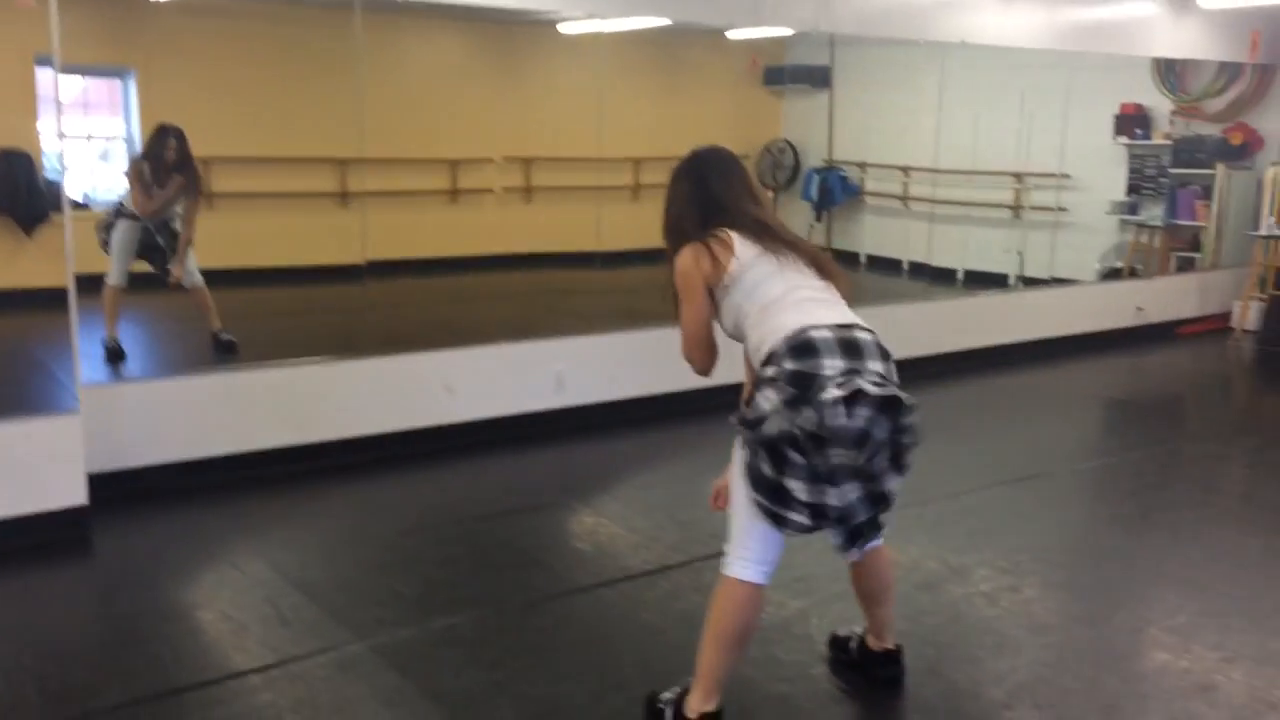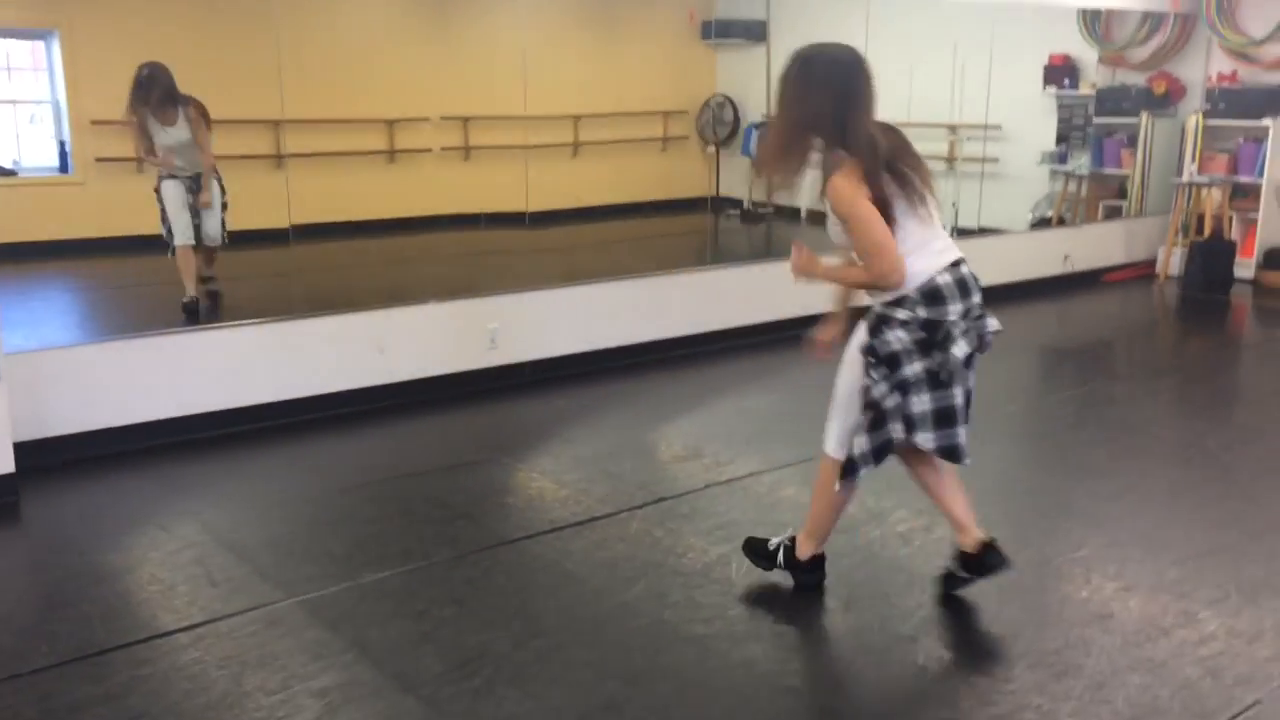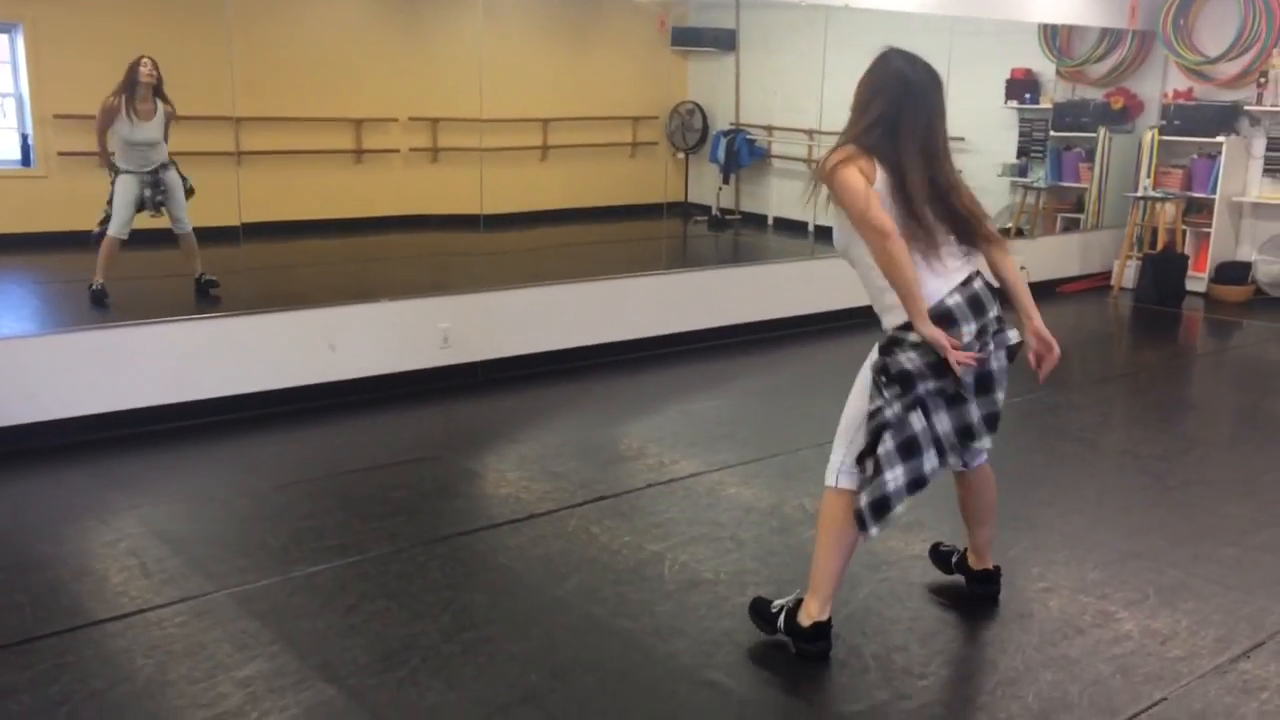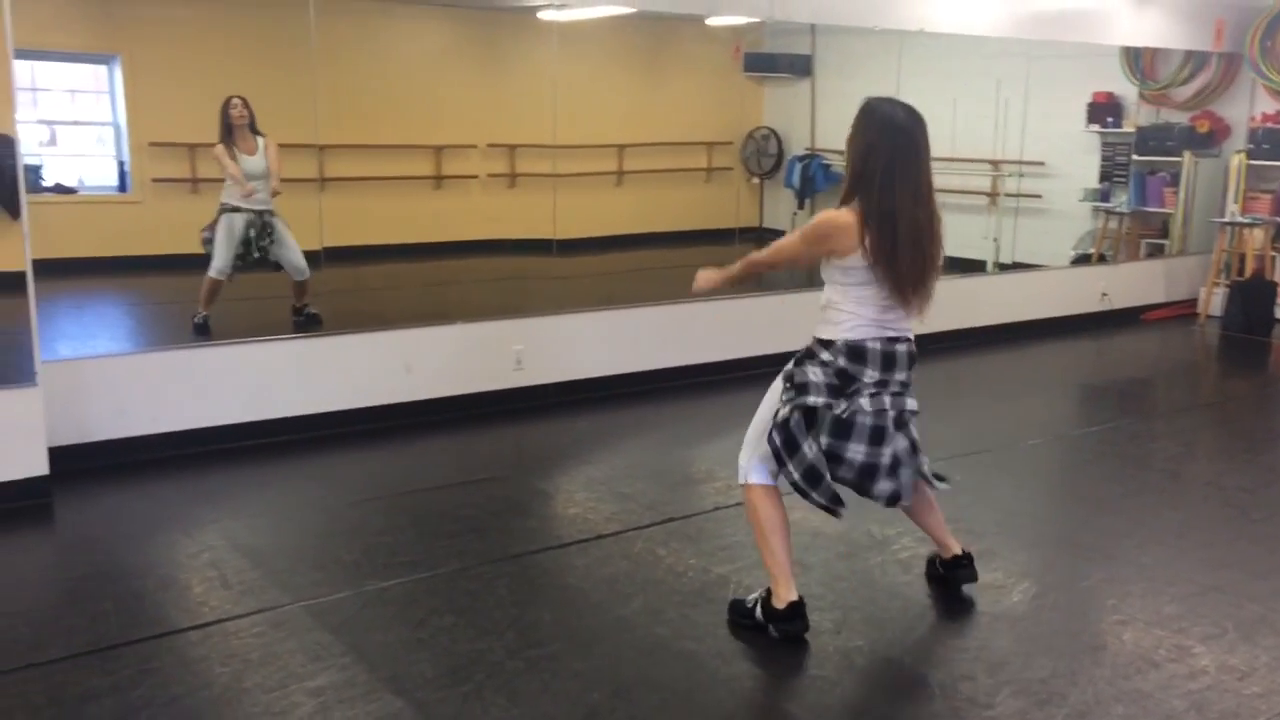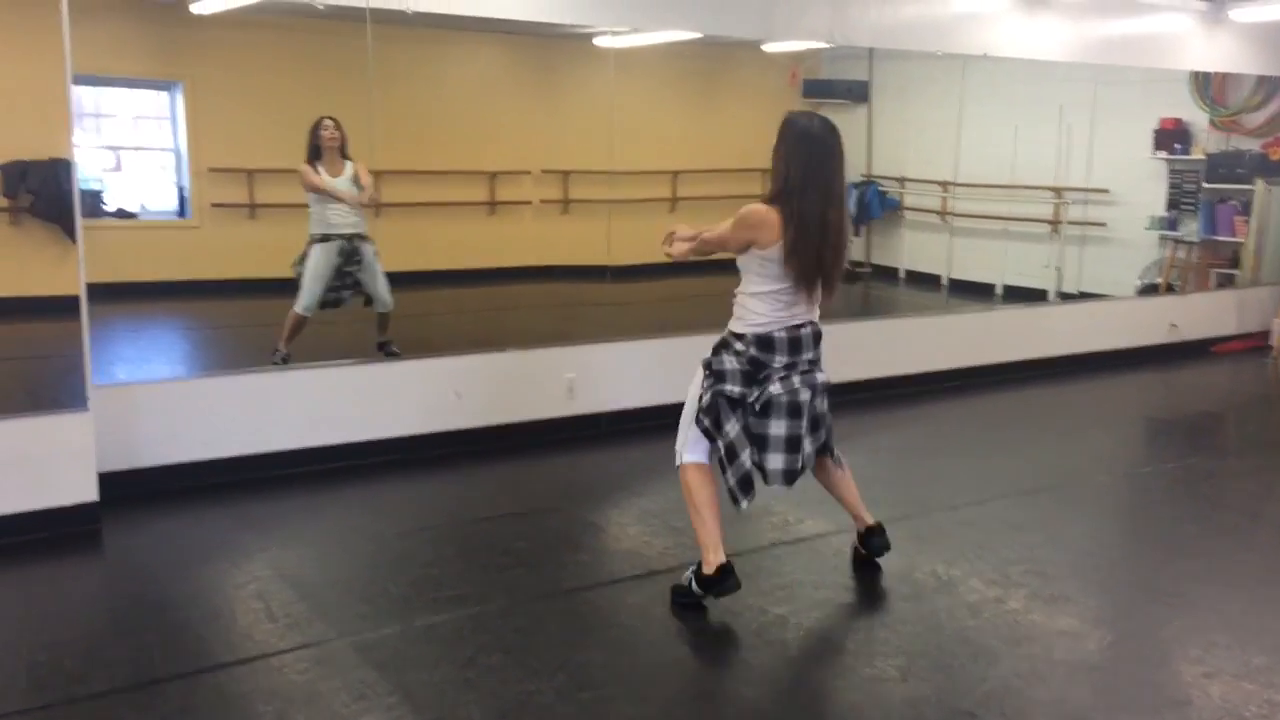
dt=1s
person 1, frame 1
left shoulder: (697, 256)
right shoulder: (781, 245)
left elbow: (702, 361)
right wrist: (747, 463)
left hip: (803, 377)
right hip: (869, 366)
left knee: (751, 552)
right knee: (860, 520)
right ankle: (881, 649)
person 1, frame 2
left shoulder: (844, 179)
right shoulder: (882, 145)
left elbow: (888, 272)
left wrist: (818, 270)
right wrist: (840, 316)
left hip: (911, 313)
right hip: (955, 293)
left knee: (846, 443)
right knee: (907, 435)
left ankle: (804, 556)
right ankle: (974, 543)
person 1, frame 3
left shoulder: (844, 164)
right shoulder: (932, 167)
left elbow: (885, 238)
right elbow: (992, 240)
left wrist: (926, 331)
right wrist: (1033, 320)
left hip: (918, 334)
right hip: (978, 313)
left knee: (847, 472)
right knee: (965, 449)
left ankle: (811, 617)
right ankle: (981, 566)
person 1, frame 4
left shoulder: (837, 224)
right shoulder: (919, 219)
left elbow: (773, 258)
left wrist: (721, 276)
right wrist: (756, 265)
left hip: (832, 364)
right hip: (894, 361)
left knee: (758, 467)
right knee: (894, 460)
left ankle: (783, 602)
right ankle: (953, 556)
person 1, frame 5
left shoulder: (760, 218)
right shoulder: (831, 220)
left elbow: (711, 241)
left wrist: (680, 244)
right wrist: (694, 235)
left hip: (747, 352)
right hip: (802, 347)
left knee: (692, 450)
right knee: (812, 440)
left ankle: (713, 569)
right ankle: (869, 529)
person 2, frame 1
left shoulder: (188, 175)
right shoulder: (138, 168)
left elbow: (188, 223)
right elbow: (146, 210)
left wrist: (179, 263)
right wrist: (173, 191)
left hip: (168, 218)
right hip: (131, 217)
left knee: (191, 273)
right knee: (116, 273)
left ankle: (218, 331)
right ankle: (111, 338)
person 2, frame 2
left shoulder: (189, 109)
right shoulder: (142, 117)
left elbow: (205, 150)
right elbow: (144, 156)
left wrist: (206, 189)
right wrist: (158, 162)
left hip: (203, 176)
right hip: (172, 179)
left knee: (212, 235)
right knee: (182, 236)
left ankle: (206, 276)
right ankle: (191, 296)
person 2, frame 3
left shoulder: (165, 110)
right shoulder: (115, 104)
right elbow: (101, 135)
right wrist: (109, 164)
left hip: (162, 170)
right hip: (128, 173)
left knee: (183, 224)
right knee: (118, 227)
left ankle: (199, 276)
right ankle: (97, 283)
person 2, frame 4
left shoulder: (266, 143)
right shoulder: (222, 148)
left elbow: (274, 166)
right elbow: (231, 169)
left wrist: (275, 182)
right wrist: (244, 186)
left hip: (264, 213)
right hip: (233, 213)
left knee: (299, 267)
right knee: (220, 267)
left ankle: (301, 306)
right ankle: (201, 314)
person 2, frame 5
left shoulder: (355, 167)
right shoulder: (309, 170)
left elbow: (366, 180)
right elbow: (323, 187)
left wrist: (369, 192)
right wrist: (346, 197)
left hip: (358, 240)
right hip: (324, 241)
left knee: (384, 298)
right knee: (307, 302)
left ankle: (384, 340)
right ankle: (282, 349)
